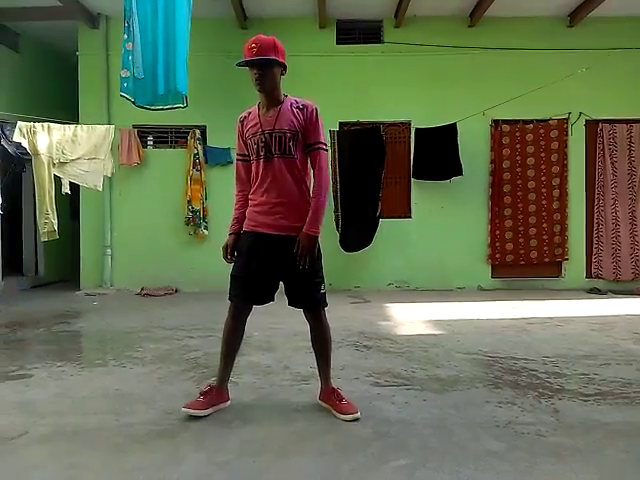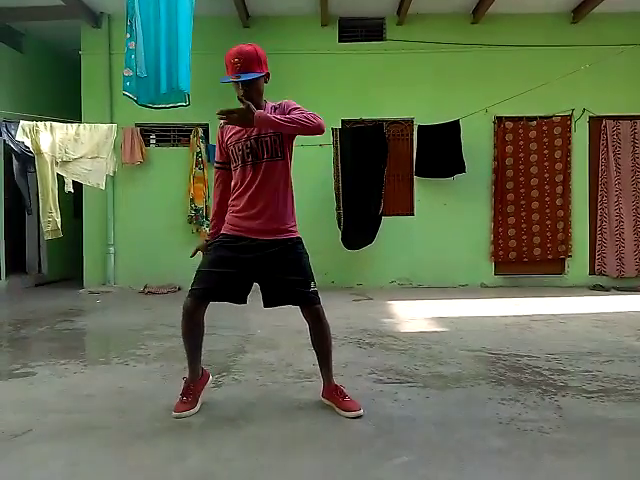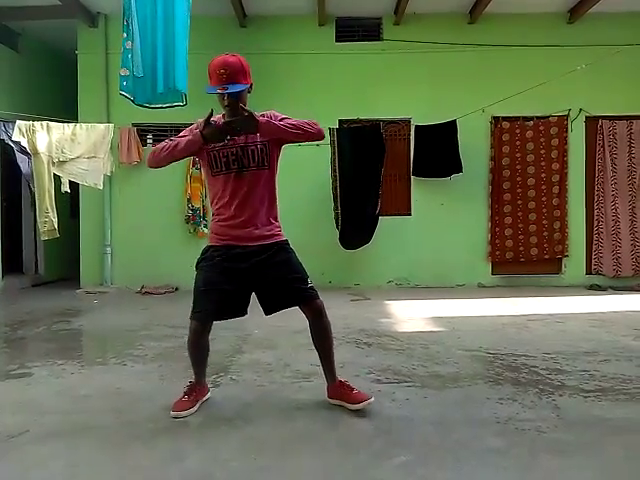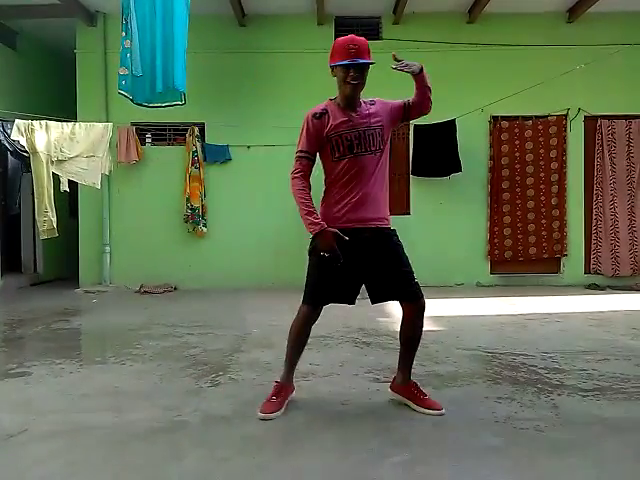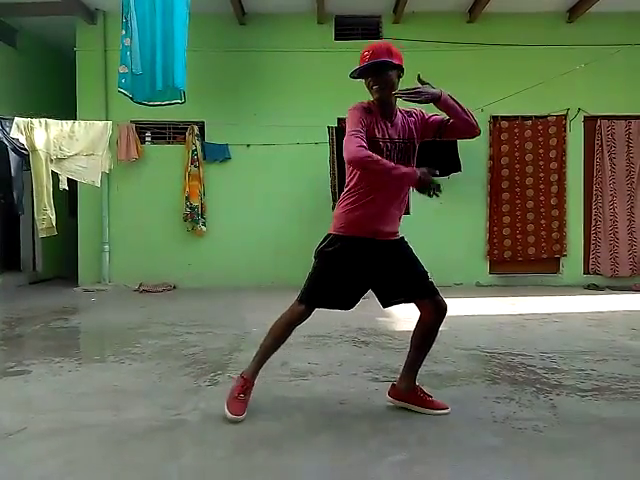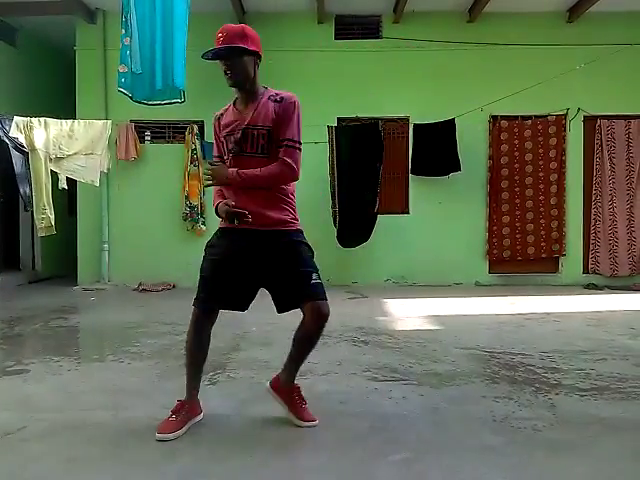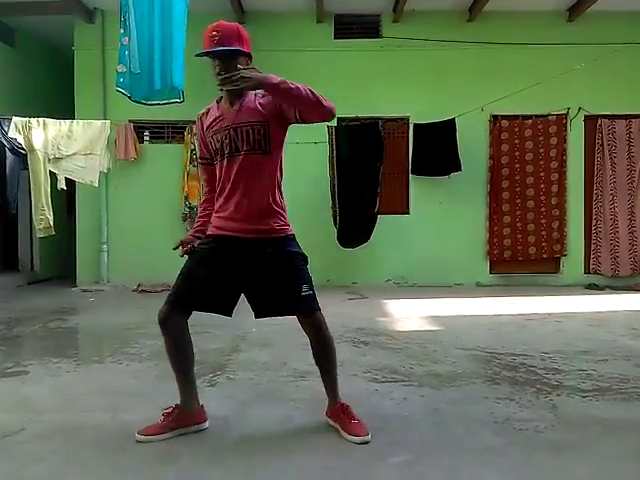
dt=0.5s
person 1, frame 1
left shoulder: (306, 111)
right shoulder: (245, 121)
left elbow: (321, 174)
right elbow: (243, 182)
left wrist: (312, 229)
right wrist: (235, 230)
left hip: (298, 233)
right hip: (256, 232)
left knee: (314, 310)
right knee: (238, 308)
left ankle: (327, 389)
right ankle: (220, 388)
person 1, frame 2
left shoulder: (282, 111)
right shoulder: (225, 126)
left elbow: (317, 125)
left wrist: (258, 119)
right wrist: (212, 230)
left hip: (281, 238)
right hip: (234, 237)
left knee: (313, 308)
right knee: (192, 306)
left ankle: (330, 386)
right ankle: (196, 377)
person 1, frame 3
left shoulder: (270, 123)
right shoulder: (205, 129)
left elbow: (317, 132)
right elbow: (154, 159)
left wrist: (259, 125)
right wrist: (200, 136)
left hip: (270, 243)
right hip: (223, 247)
left knee: (315, 306)
right knee: (199, 324)
left ankle: (335, 384)
right ankle: (198, 384)
person 1, frame 4
left shoulder: (384, 110)
right shoulder: (318, 117)
left elbow: (423, 105)
right elbow: (298, 176)
left wrist: (420, 76)
right wrist: (317, 228)
left hip: (379, 230)
right hip: (336, 231)
left knee: (415, 304)
right knee: (311, 308)
left ankle: (403, 381)
right ankle: (285, 383)
person 1, frame 5
left shoulder: (415, 120)
right shoulder: (360, 114)
left elbow: (471, 129)
right elbow: (355, 156)
left wrist: (440, 97)
right wrist: (412, 175)
left hip: (389, 240)
right hip: (348, 238)
left knee: (435, 307)
right knee: (302, 308)
left ankle: (405, 386)
right ankle: (247, 379)
person 1, frame 6
left shoulder: (284, 103)
right shoulder: (222, 118)
left elbow: (289, 168)
left wrist: (233, 176)
right wrist: (225, 204)
left hip: (281, 232)
right hip: (234, 231)
left knee: (317, 311)
right knee: (202, 313)
left ankle: (285, 382)
right ankle: (190, 402)
person 1, frame 7
left shoulder: (270, 103)
right shoulder: (206, 119)
left elbow: (325, 111)
left wrist: (268, 81)
right wrist: (198, 231)
left hip: (272, 239)
right hip: (220, 240)
left knee: (313, 320)
right knee: (169, 316)
left ankle: (337, 406)
right ankle: (190, 409)
